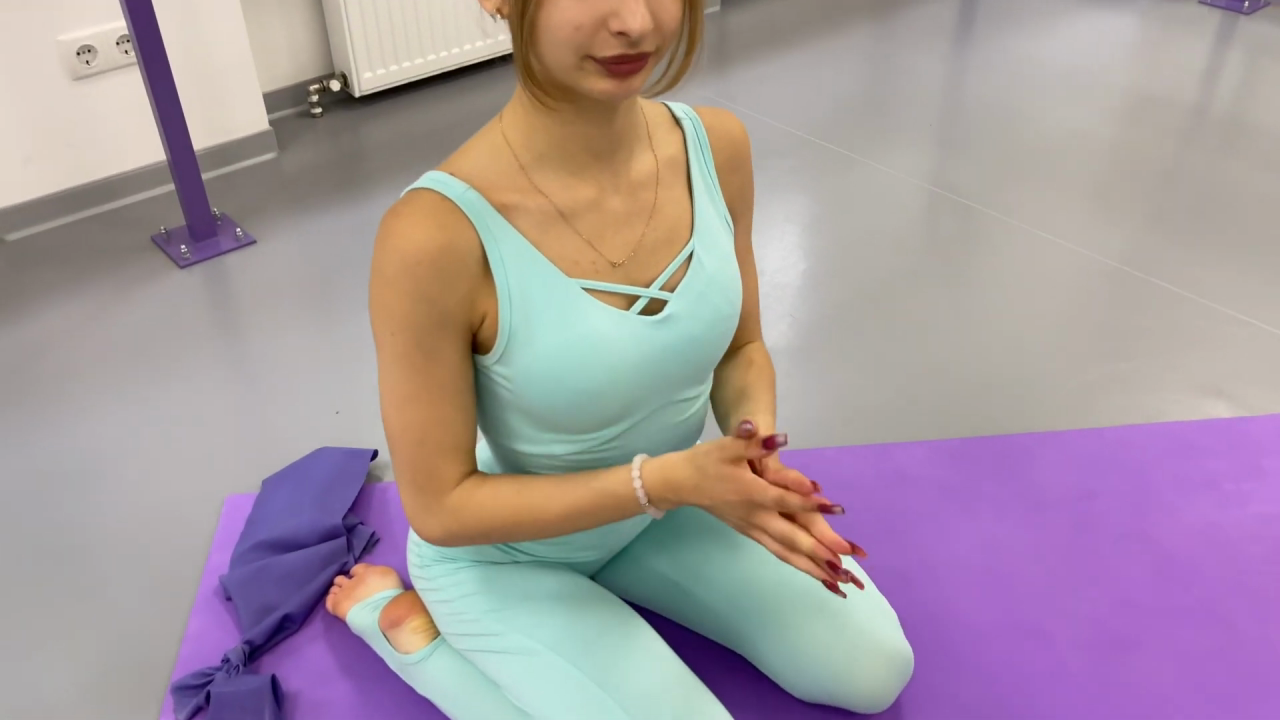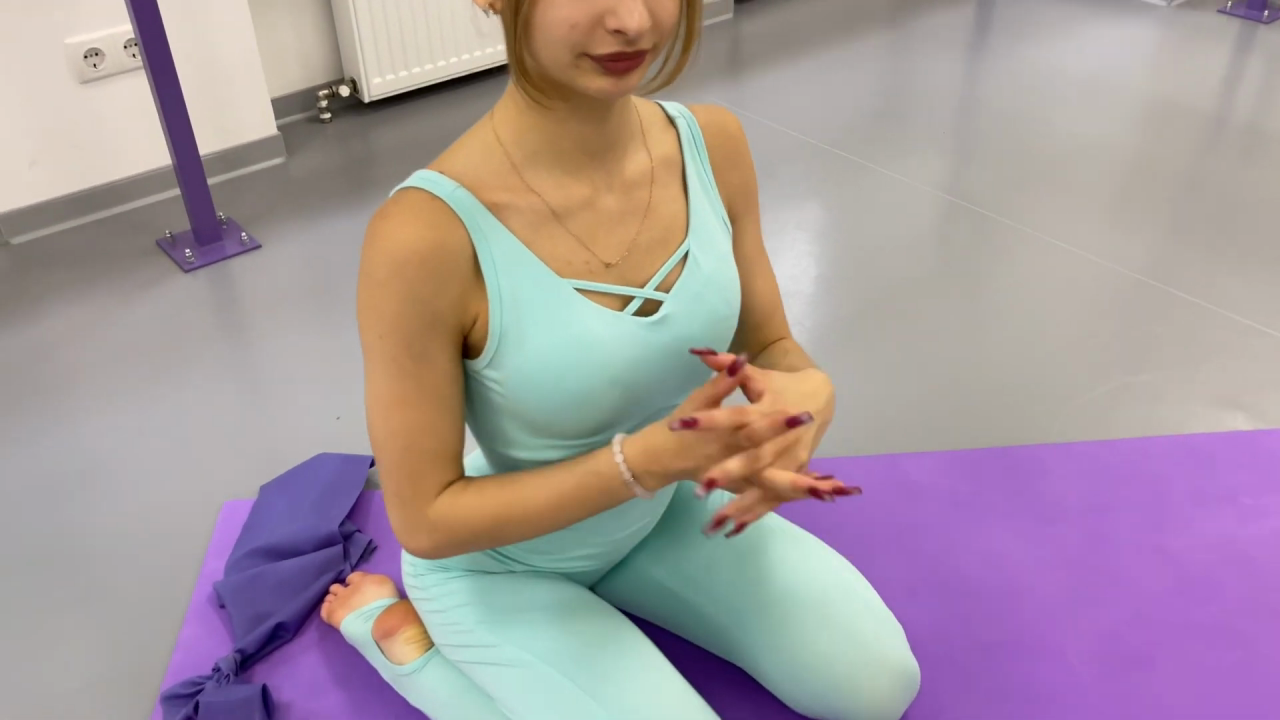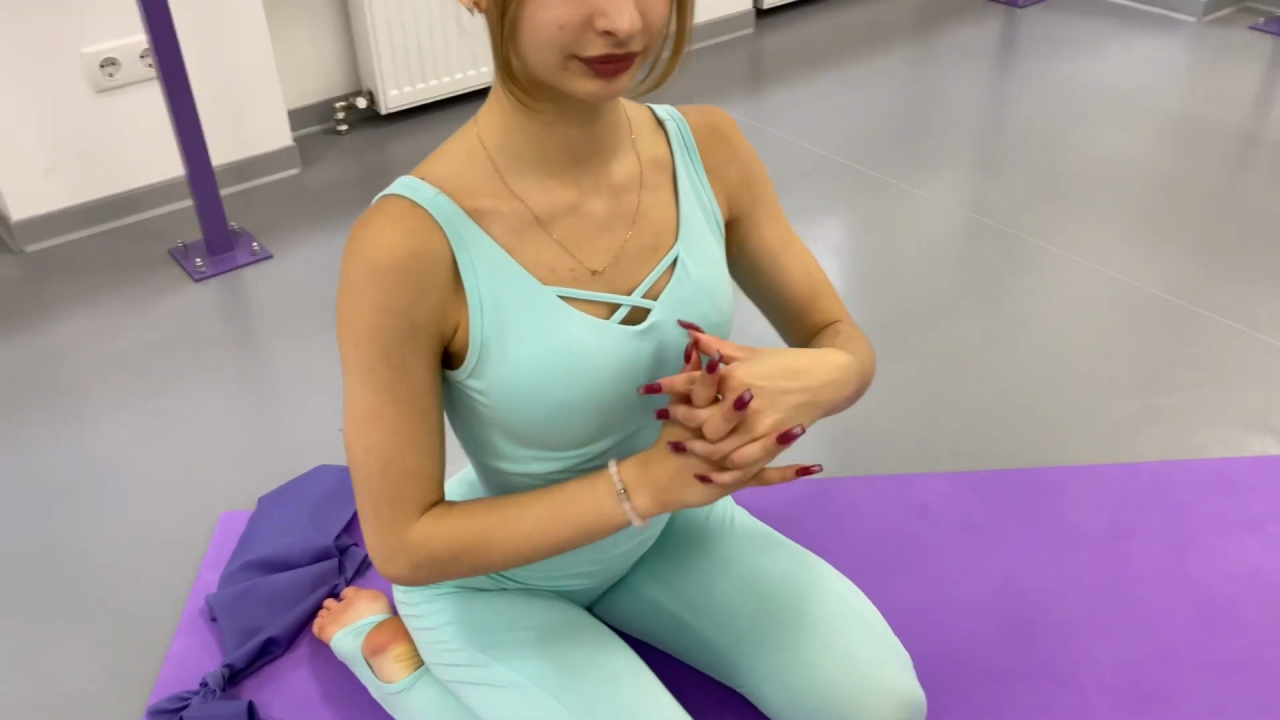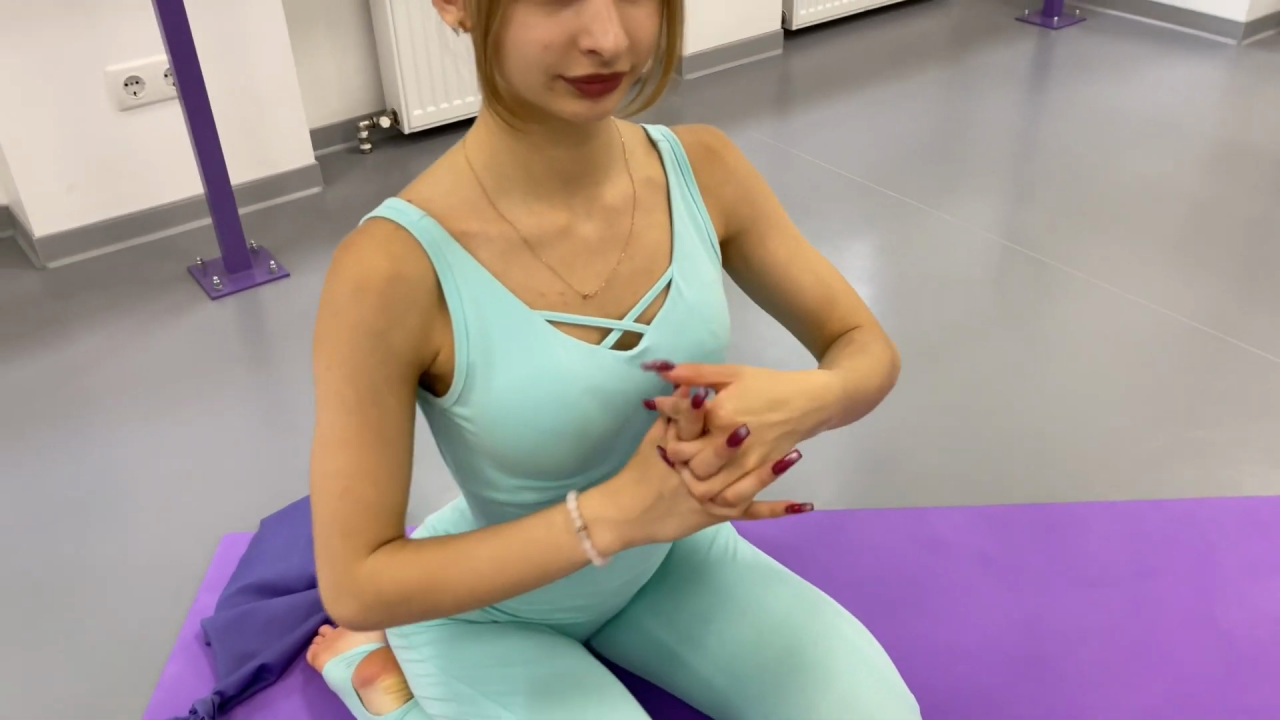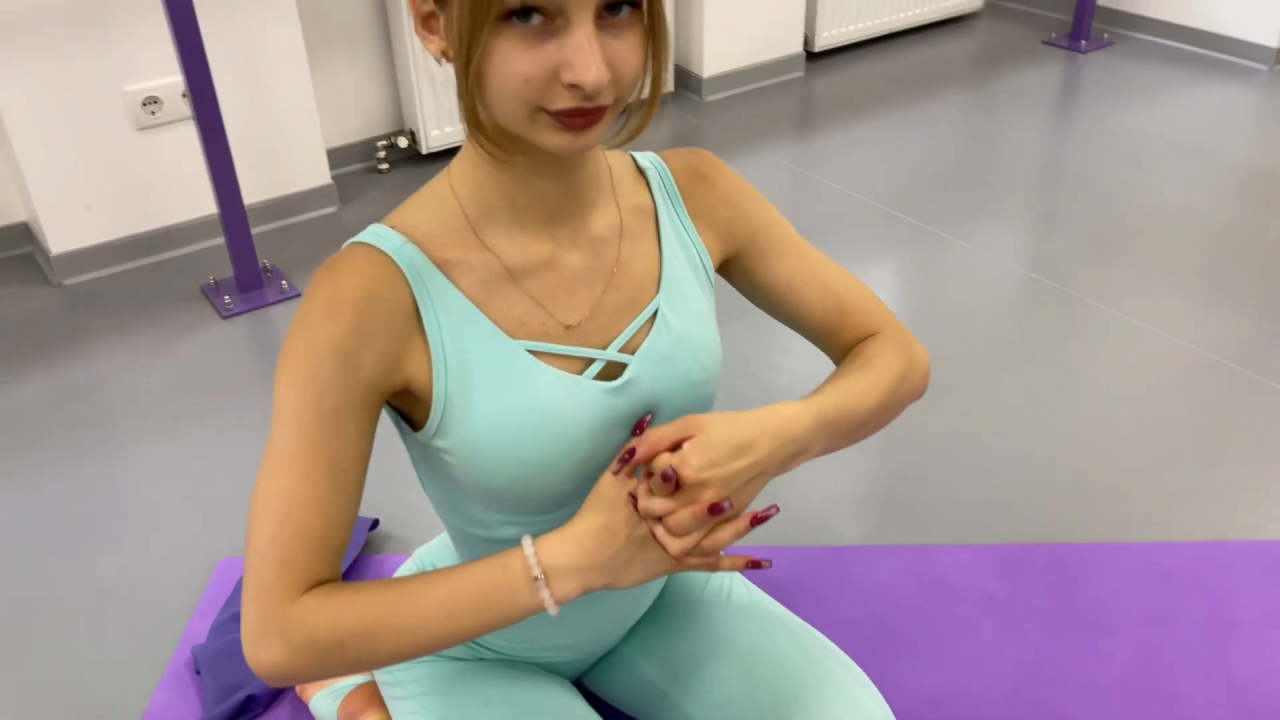
dt=0.2s
person 1, frame 1
left shoulder: (714, 146)
right shoulder: (436, 234)
left elbow: (740, 349)
right elbow: (441, 508)
left wrist: (758, 452)
right wrist: (673, 480)
left hip: (657, 498)
right hip: (506, 553)
person 1, frame 2
left shoulder: (711, 146)
right shoulder: (428, 234)
left elbow: (769, 346)
right elbow: (426, 520)
left wrist: (804, 395)
right wrist: (649, 452)
left hip: (659, 507)
right hip: (501, 563)
person 1, frame 3
left shoulder: (705, 149)
right shoulder: (410, 242)
left elbow: (844, 343)
right elbow: (402, 544)
left wrist: (811, 382)
right wrist: (644, 478)
left hip: (660, 520)
right hip: (496, 581)
person 1, frame 4
left shoulder: (700, 169)
right shoulder: (395, 268)
left elbow: (868, 350)
right elbow: (353, 587)
left wrist: (799, 403)
right wrist: (613, 510)
left hip: (664, 551)
right hip: (492, 613)
person 1, frame 5
left shoulder: (693, 196)
right shoulder: (376, 295)
left elbow: (896, 359)
left wrist: (777, 436)
right wrist: (569, 555)
left hip: (662, 593)
right hip: (478, 653)
